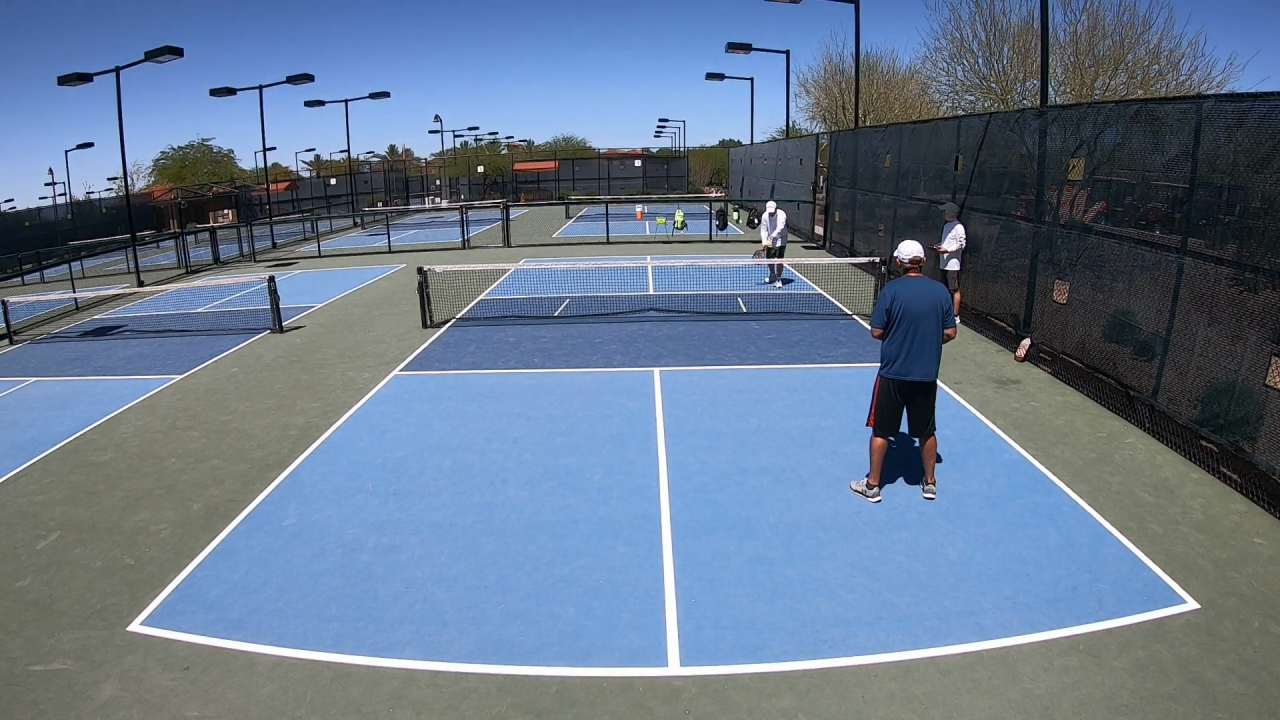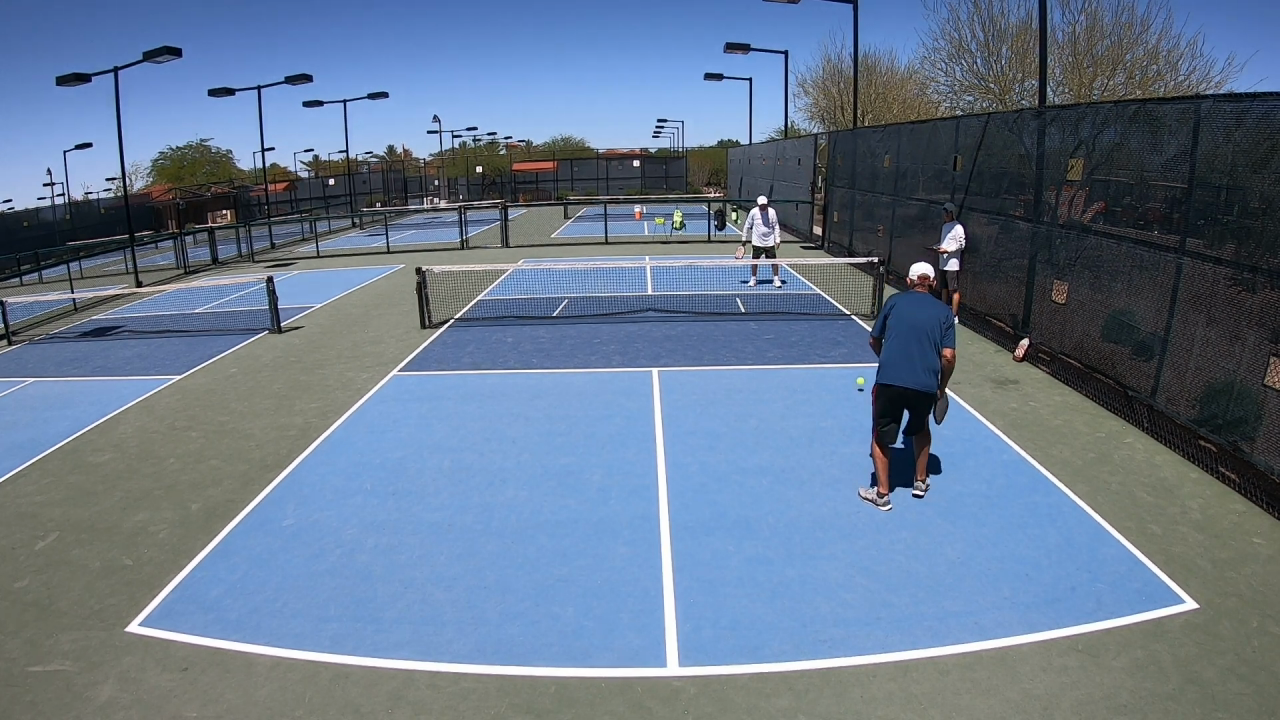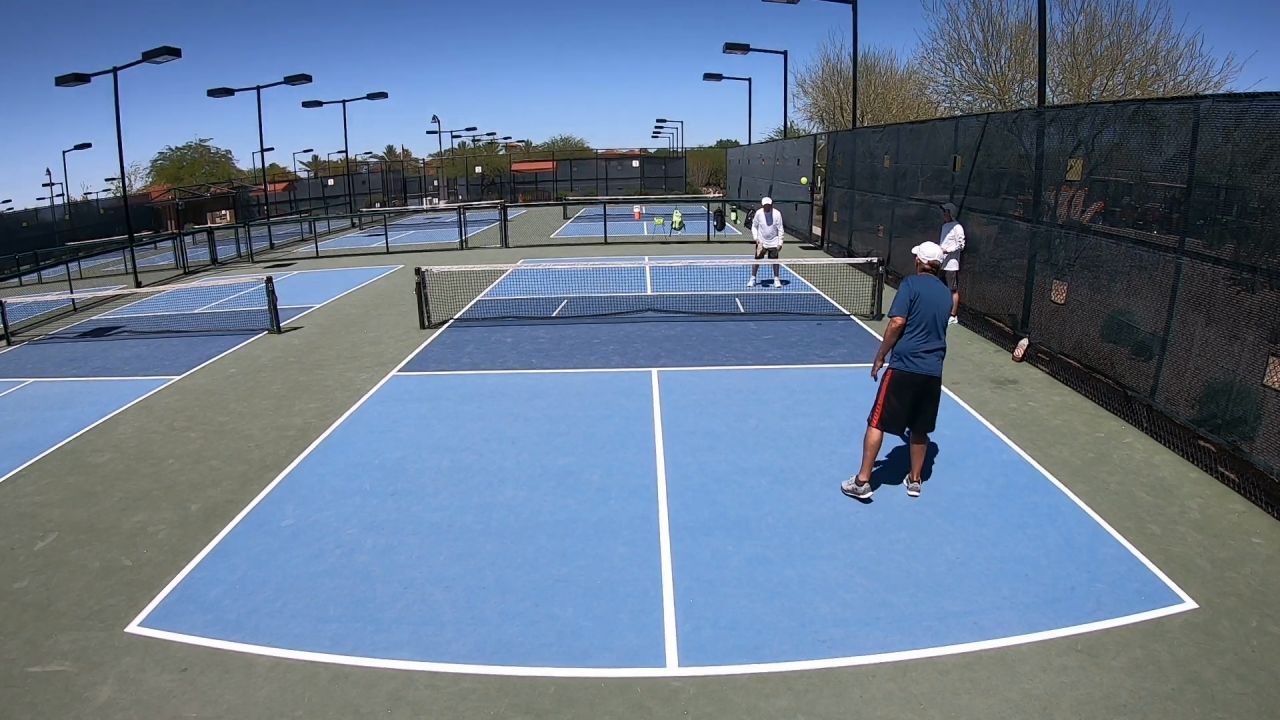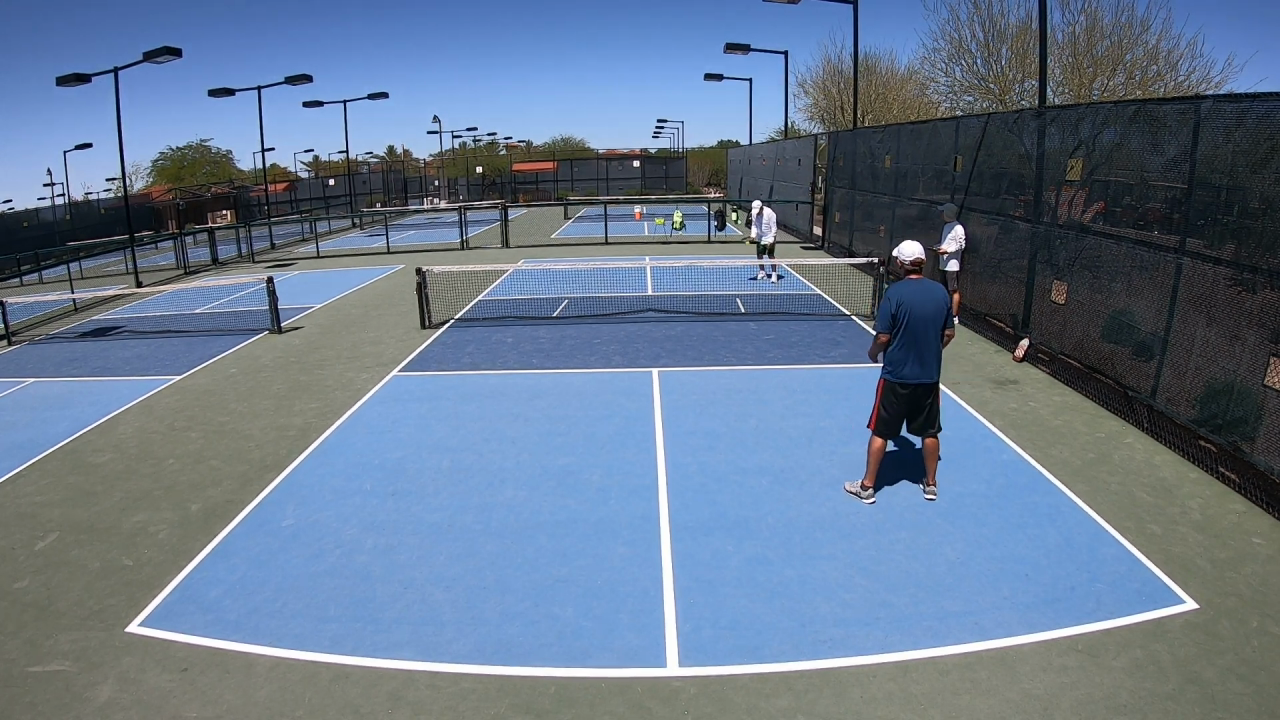
dt=1s
person 1, frame 1
left shoulder: (892, 289)
right shoulder: (941, 291)
left elbow: (876, 331)
right elbow: (950, 333)
left hip: (893, 373)
right hip: (927, 375)
left knee: (881, 430)
right knee: (926, 431)
left ankle: (872, 484)
right ankle: (930, 482)
person 1, frame 2
left shoulder: (895, 301)
right shoulder: (943, 311)
left elbow: (874, 340)
right elbow: (948, 357)
right wrist: (942, 386)
left hip: (889, 380)
right hip: (926, 385)
left knee: (881, 436)
right knee: (920, 429)
left ankle: (882, 493)
right ankle: (920, 481)
person 1, frame 3
left shoulder: (911, 284)
right shoulder: (946, 293)
left elbow: (897, 323)
left wrist: (880, 358)
left hip: (904, 367)
right hip: (933, 371)
left knee: (878, 423)
right knee: (919, 428)
left ankle: (862, 481)
right ankle: (914, 480)
person 1, frame 4
left shoulder: (895, 292)
right shoulder: (940, 291)
left elbow: (882, 338)
right elbow: (948, 333)
left wrist: (873, 353)
left hip: (896, 376)
right hip: (930, 376)
left knee: (880, 431)
right knee: (929, 432)
left ankle: (867, 486)
right ankle: (930, 484)
